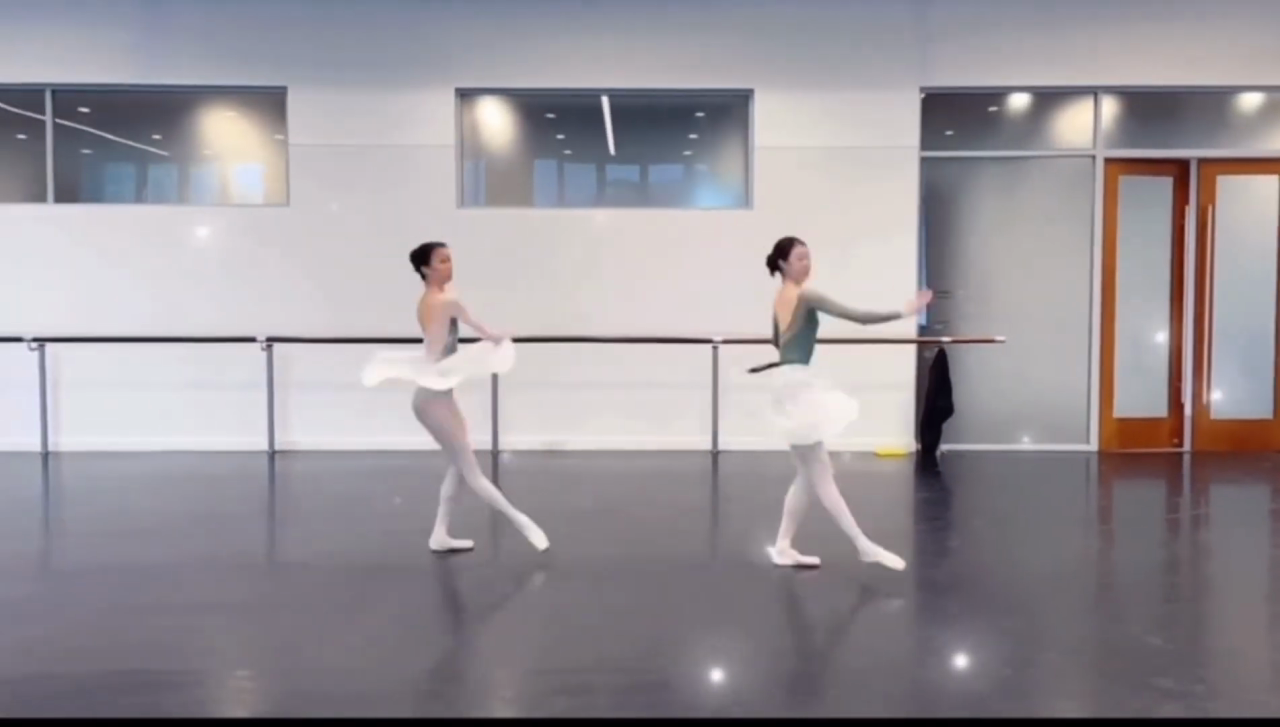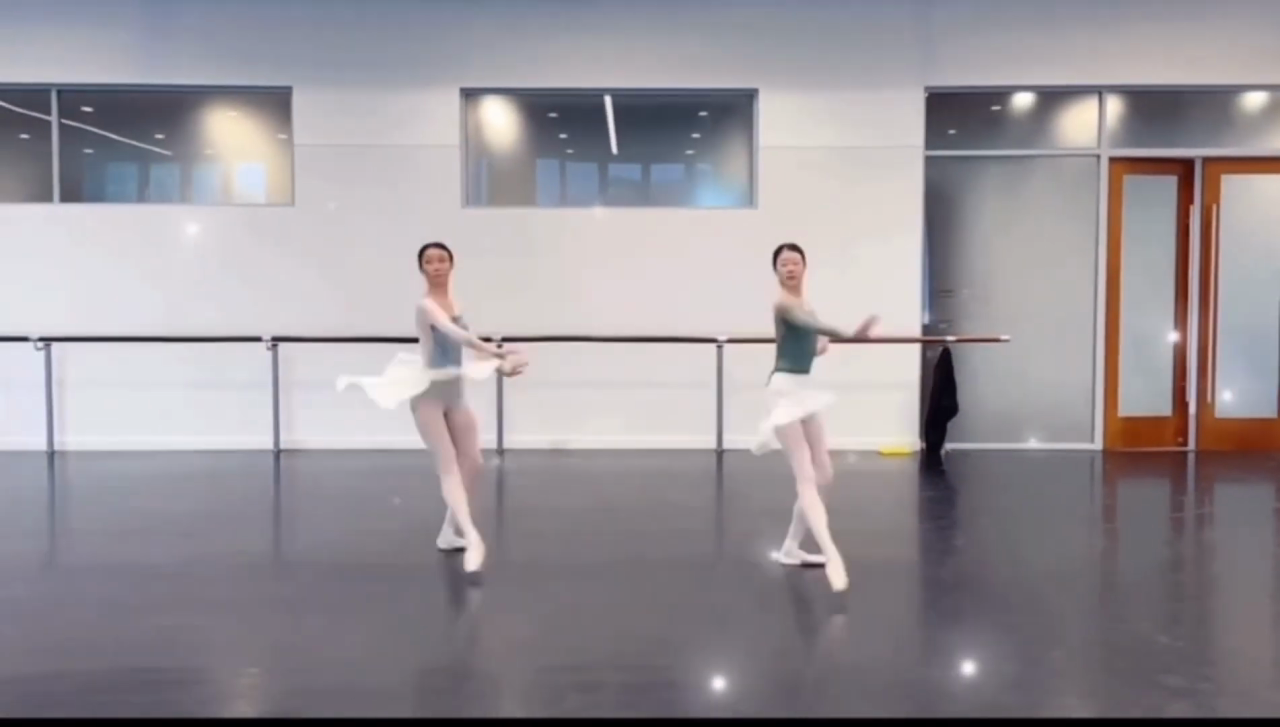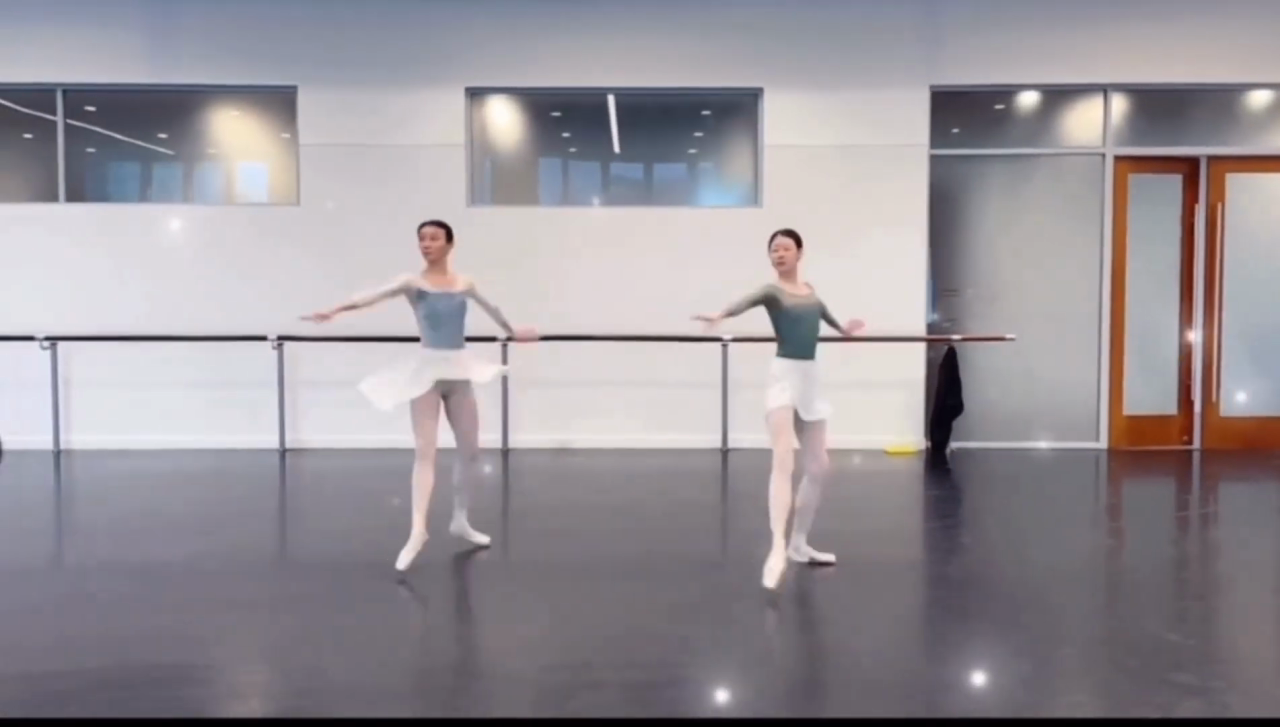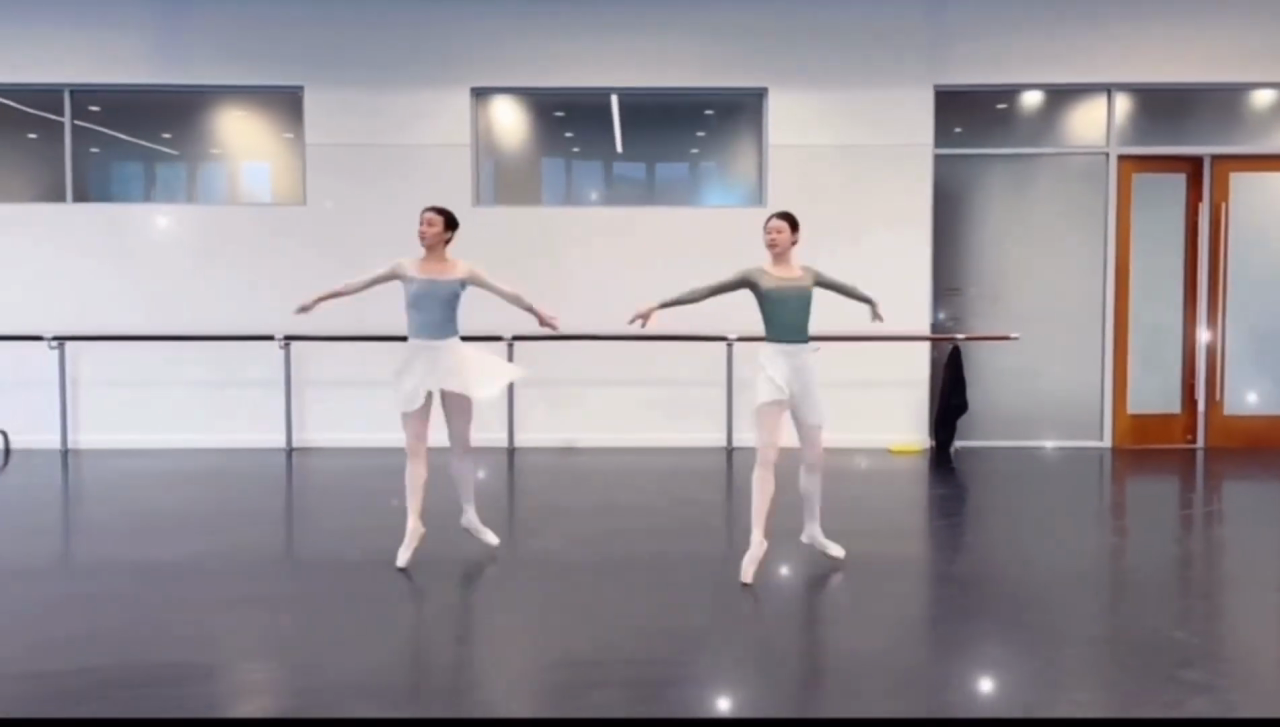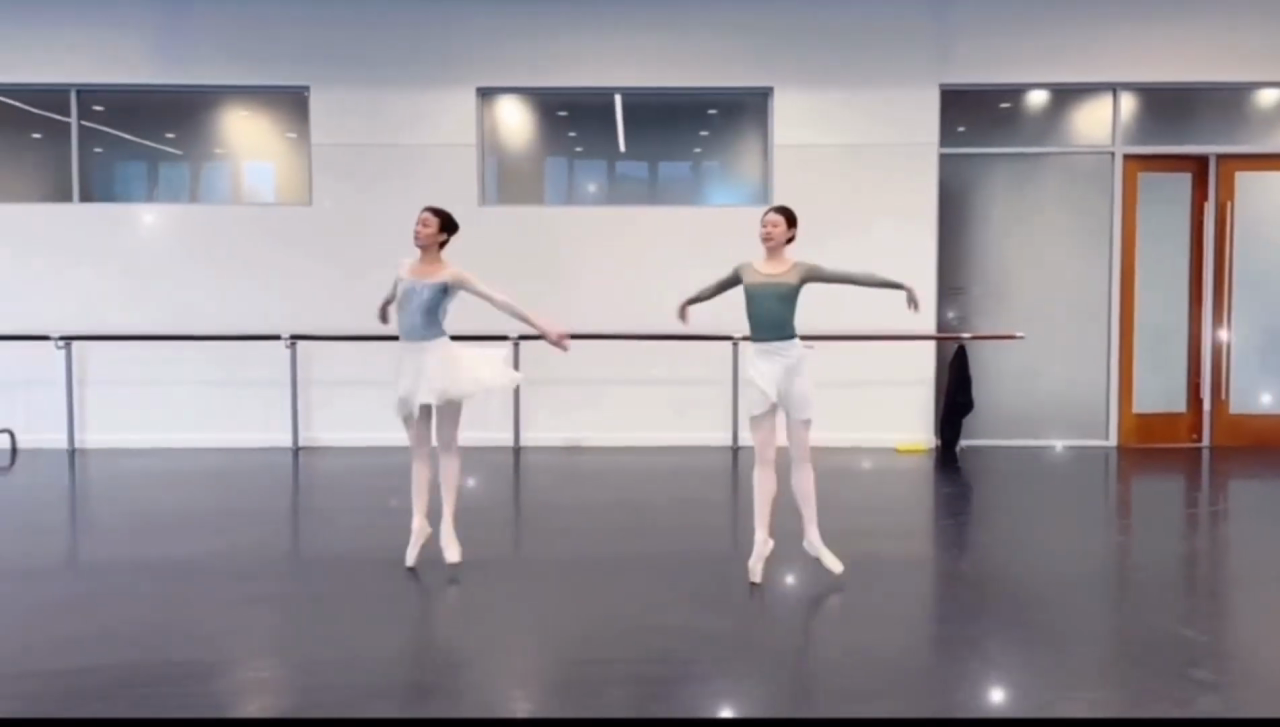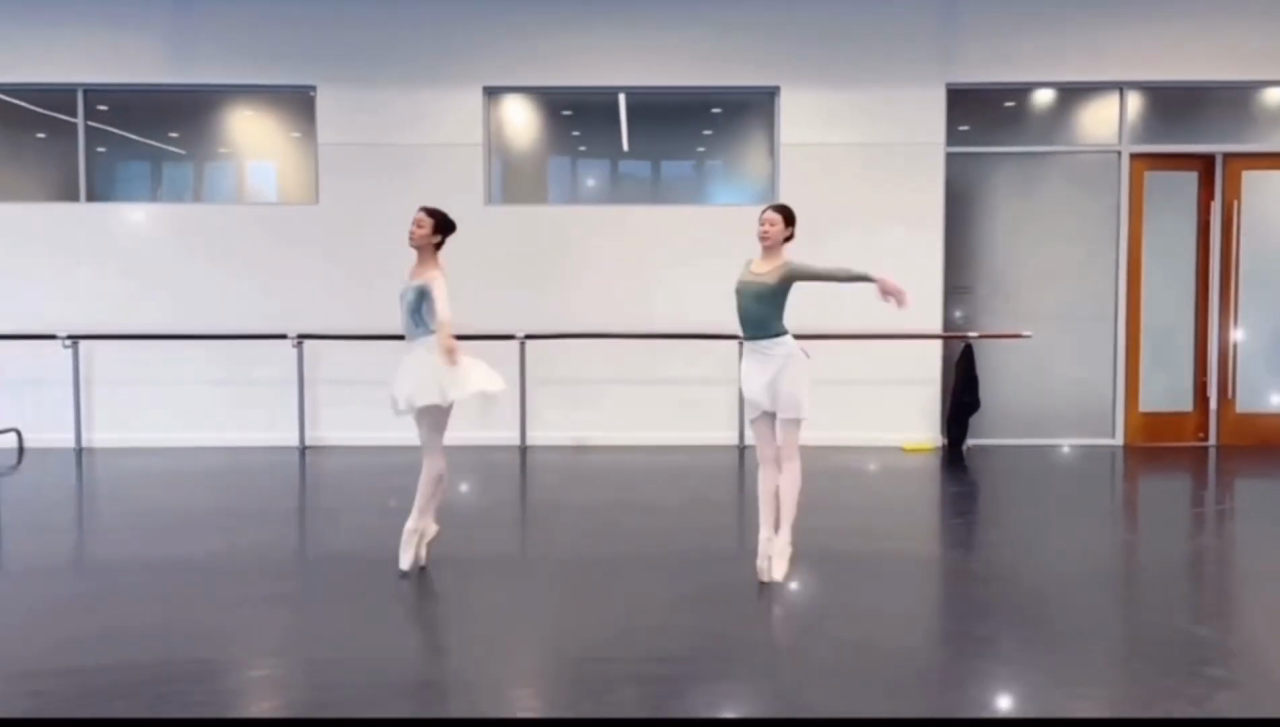
dt=0.1s
person 1, frame 1
left shoulder: (779, 300)
right shoulder: (807, 295)
right elbow: (860, 315)
right wrist: (907, 310)
left hip: (787, 382)
right hip: (796, 384)
left knee: (809, 475)
right knee: (820, 478)
left ankle: (783, 546)
right ankle: (865, 547)
person 1, frame 2
left shoulder: (801, 304)
right shoulder: (784, 306)
right elbow: (811, 325)
left wrist: (818, 343)
right wrist: (849, 334)
left hip: (802, 390)
right hip: (786, 391)
left knee: (823, 475)
right knee: (806, 480)
left ankle: (791, 547)
right ankle: (831, 555)
person 1, frame 3
left shoulder: (809, 291)
right shoulder: (773, 290)
right elbow: (739, 304)
left wrist: (842, 328)
right wrist: (719, 315)
left hip: (809, 378)
right hip: (784, 376)
left knee: (818, 468)
right knee: (783, 463)
left ankle: (799, 543)
right ankle: (778, 549)
person 1, frame 4
left shoulder: (809, 275)
right shoulder: (754, 274)
left elbow: (842, 287)
right elbow: (704, 291)
left wrist: (871, 302)
right wrist: (657, 306)
left hip: (802, 363)
right hip: (772, 362)
left knee: (814, 458)
right knee: (766, 457)
left ankle: (813, 530)
right ankle: (756, 541)
person 1, frame 5
left shoulder: (802, 270)
right shoulder: (745, 269)
left elbow: (858, 276)
right elbow: (715, 289)
left wrist: (903, 286)
right wrist: (687, 302)
left hip: (791, 358)
right hip: (759, 360)
left knee: (800, 455)
right knee: (764, 457)
left ankle: (813, 537)
right ankle: (761, 539)
person 1, frame 6
left shoulder: (790, 267)
right shoulder: (749, 267)
left elbow: (838, 273)
left wrist: (876, 278)
left hip: (780, 356)
right hip: (754, 360)
left knee: (788, 456)
right knee: (767, 458)
left ankle: (782, 539)
right ankle: (767, 538)
person 2, frame 1
left shoulder: (426, 302)
right shoulder: (440, 301)
right elbow: (488, 335)
right wrist: (501, 341)
left hip: (434, 390)
right hip: (433, 393)
left knee: (460, 465)
right knee: (468, 465)
left ankle: (440, 534)
person 2, frame 2
left shoulder: (451, 304)
right shoulder: (425, 304)
left elbow: (467, 337)
right elbow: (456, 336)
left wrist: (501, 357)
right wrist: (498, 355)
left hip: (456, 391)
right hip: (427, 393)
left knee: (474, 466)
right knee: (449, 468)
left ankle: (450, 533)
right ankle: (473, 536)
person 2, frame 3
left shoulder: (464, 284)
right shoulder: (413, 282)
left elbow: (490, 308)
right elbow: (373, 296)
left wrist: (512, 330)
right wrist: (338, 309)
left hip: (459, 371)
right hip: (424, 372)
left knee: (471, 453)
right knee: (425, 456)
left ankle: (460, 521)
right ankle: (417, 531)
person 2, frame 4
left shoulder: (464, 271)
right shoulder: (405, 268)
left elbow: (507, 294)
right elbow: (360, 283)
left wrist: (537, 313)
right wrist: (320, 298)
left hip: (453, 361)
right hip: (418, 363)
left knee: (461, 447)
right knee: (415, 451)
left ankle: (469, 514)
right ankle: (413, 526)
person 2, frame 5
left shoulder: (451, 274)
right shoulder: (405, 268)
left elbow: (497, 298)
left wrist: (541, 327)
right wrist: (385, 305)
left hip: (439, 362)
right hip: (410, 363)
left knee: (446, 447)
right knee: (419, 451)
left ankle: (447, 530)
right ankle: (418, 525)
person 2, frame 6
left shoulder: (434, 276)
right shoulder: (420, 270)
left elbow: (442, 303)
left wrist: (445, 332)
left hip: (430, 364)
right hip: (420, 362)
left knee: (431, 449)
right knee: (431, 449)
left ankle: (417, 524)
right ankle: (424, 522)
